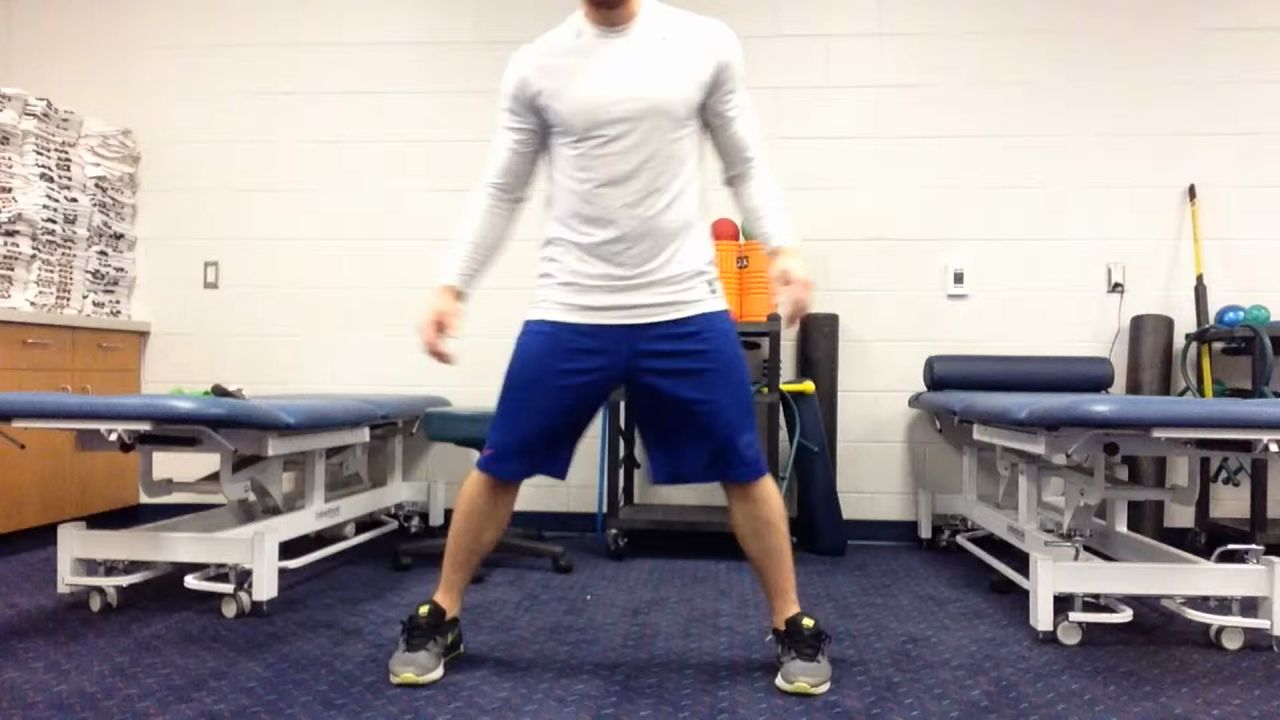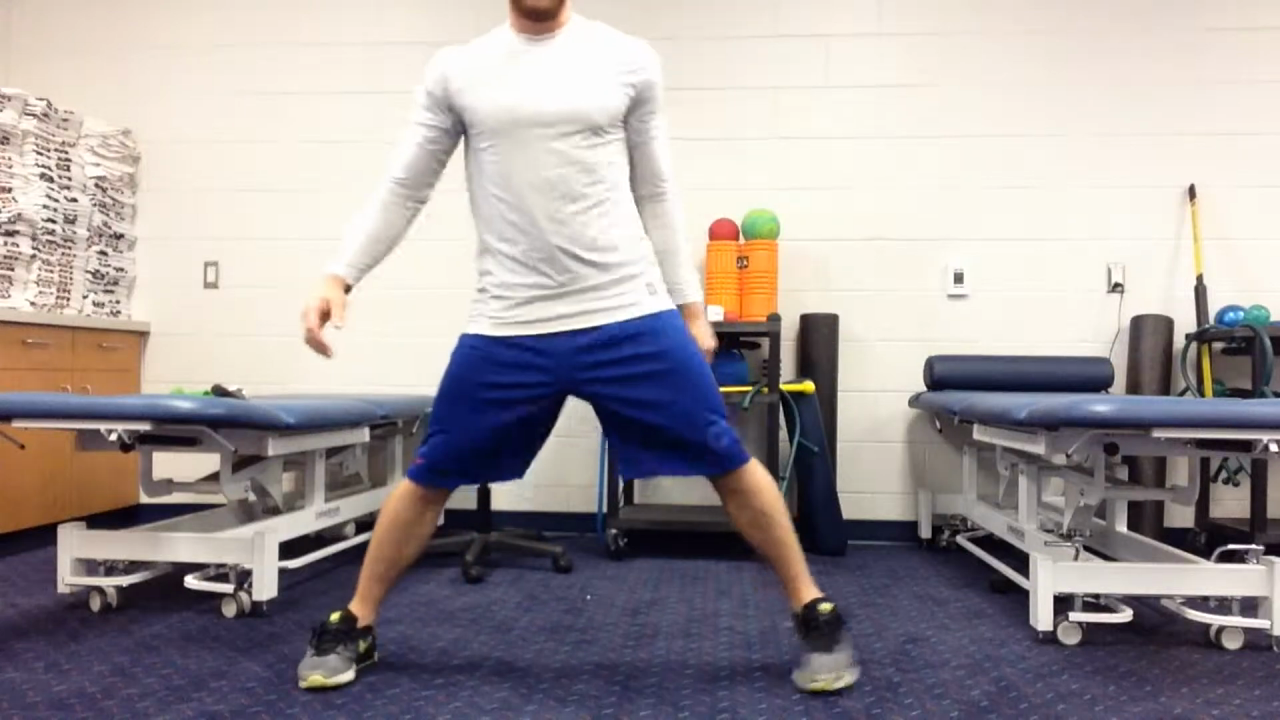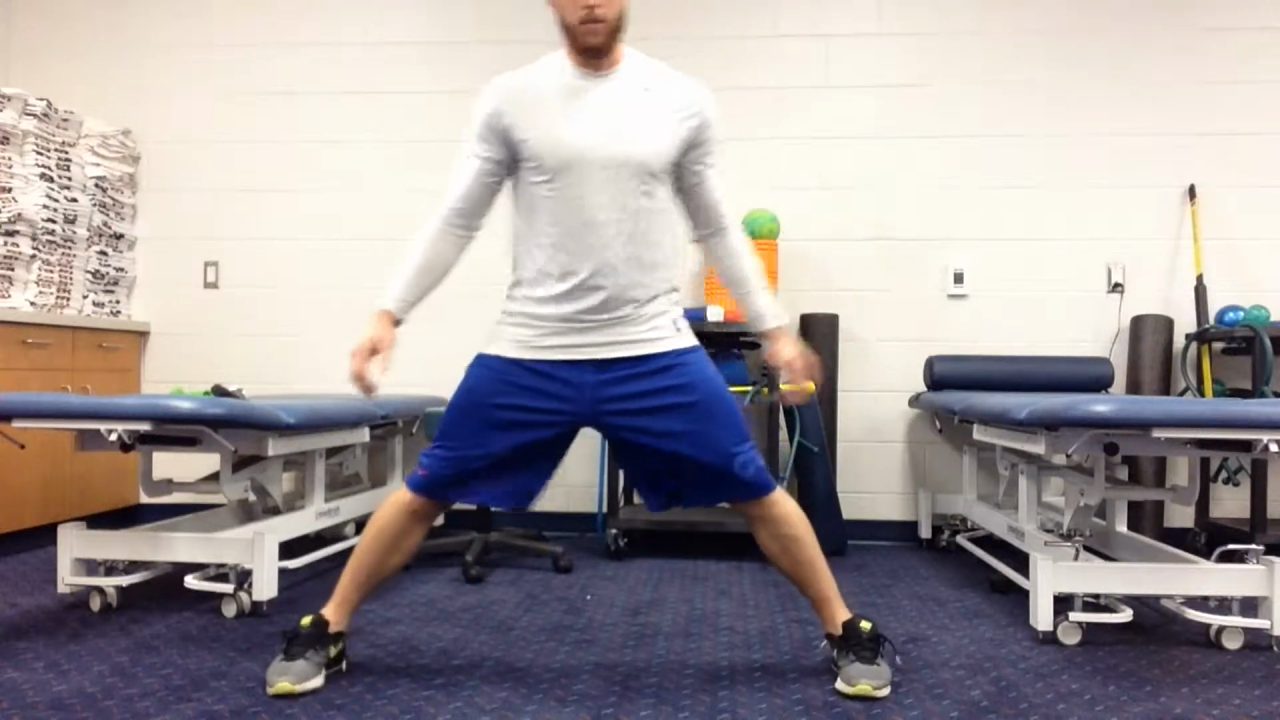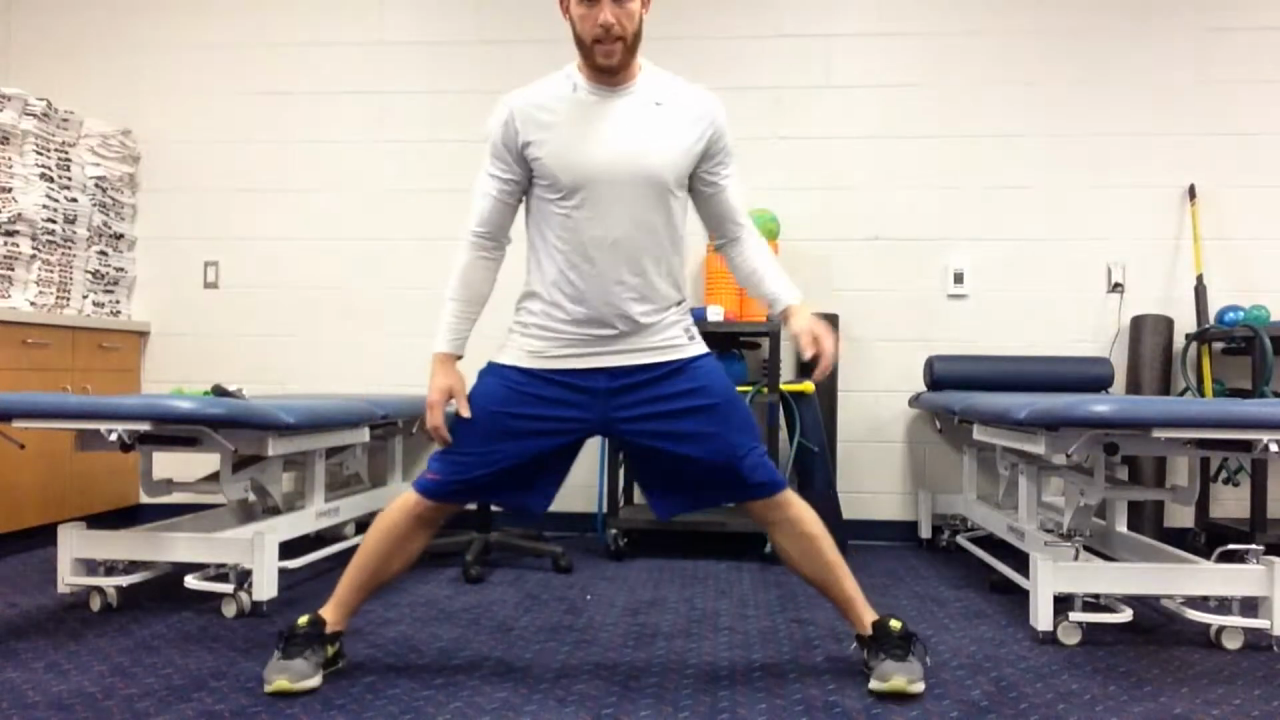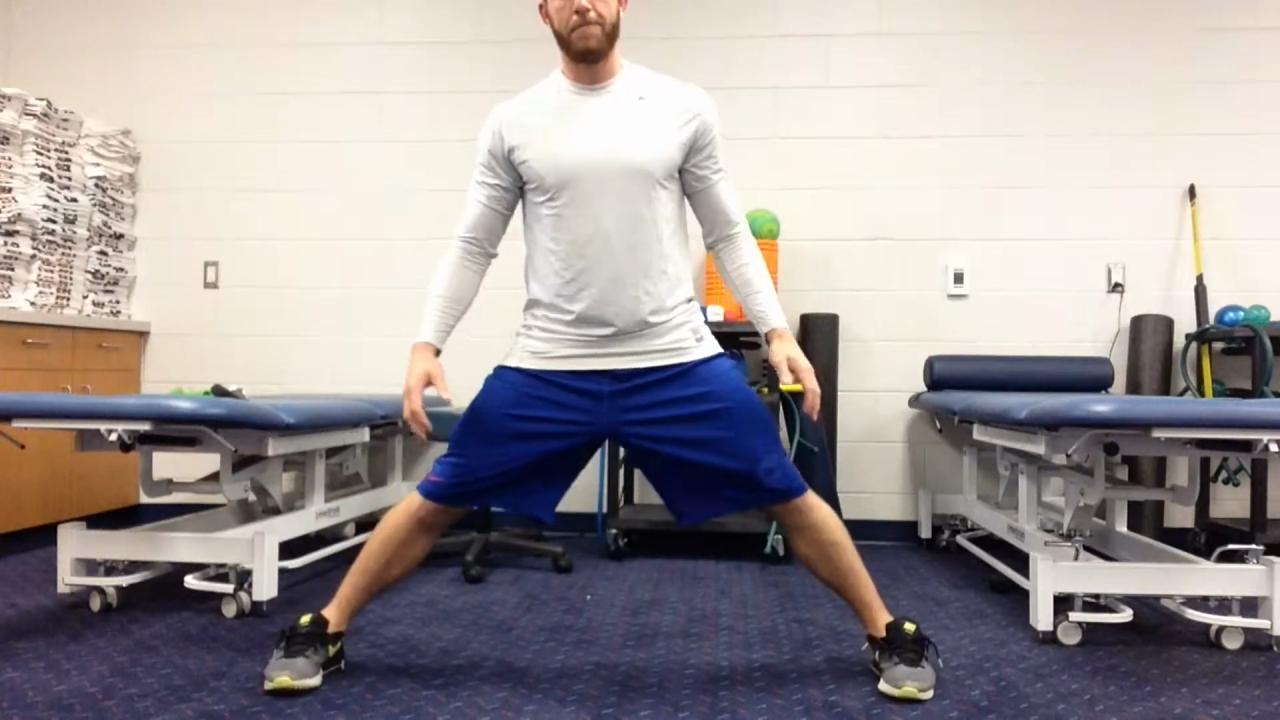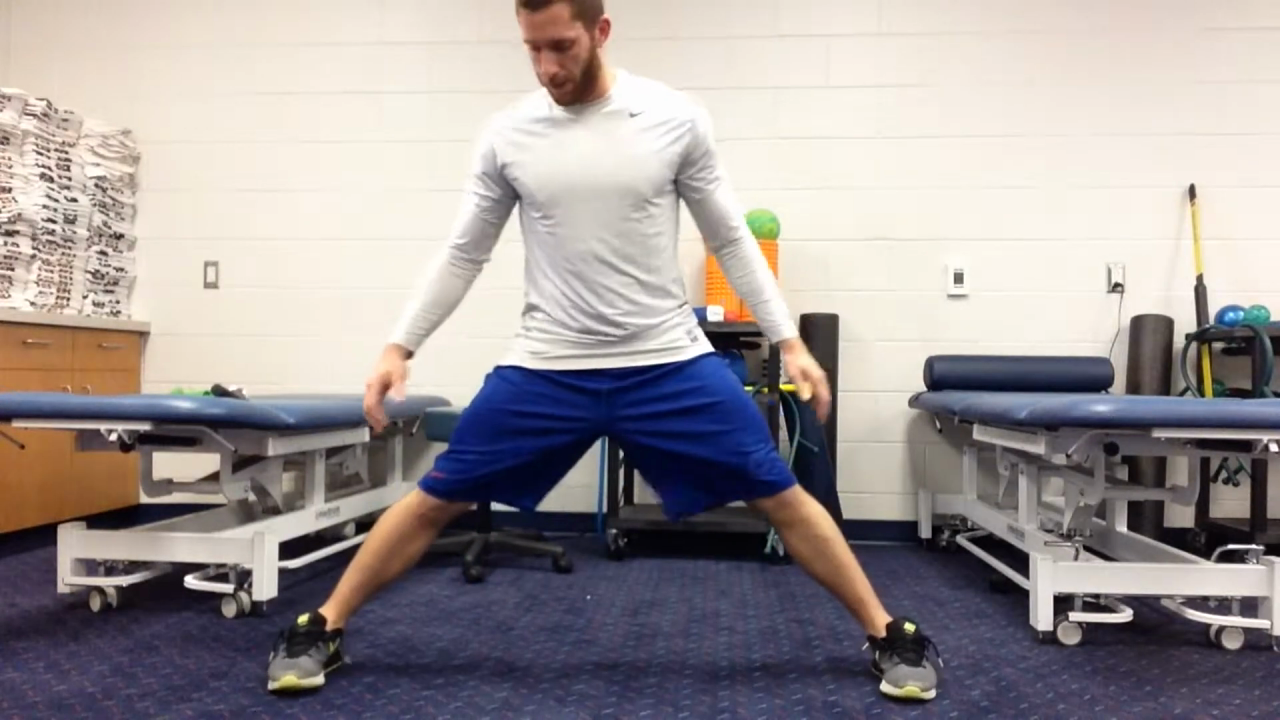
dt=0.7s
person 1, frame 1
right shoulder: (537, 65)
left elbow: (743, 166)
right elbow: (502, 191)
left wrist: (779, 250)
right wrist: (452, 287)
left hip: (686, 311)
right hip: (569, 313)
left knee: (744, 470)
right knee: (501, 466)
left ankle: (794, 629)
right ankle: (437, 621)
person 1, frame 2
left shoulder: (628, 61)
right shoulder: (455, 70)
left elbow: (655, 194)
right elbow: (404, 190)
left wrist: (691, 304)
right wrist: (339, 276)
left hip: (629, 317)
right hip: (507, 328)
left knee: (729, 462)
right knee: (430, 478)
left ankle: (813, 614)
right ankle: (352, 627)
person 1, frame 3
left shoulder: (681, 101)
right shoulder: (511, 99)
left elbow: (715, 229)
right elbow: (455, 221)
left wrist: (772, 328)
right wrist: (388, 314)
left hip: (655, 352)
right hip: (529, 355)
left knee: (755, 490)
right knee: (426, 492)
left ankle: (847, 632)
right ankle: (325, 632)
person 1, frame 4
left shoulder: (696, 113)
right shoulder: (524, 113)
left elbow: (734, 234)
right elbow: (485, 242)
left wrist: (793, 308)
right wrist: (446, 354)
left hip: (665, 361)
right hip: (541, 366)
left knee: (768, 495)
right knee: (433, 498)
left ankle: (876, 634)
right ankle: (321, 631)
person 1, frame 5
left shoulder: (684, 107)
right shoulder: (514, 122)
left elbow: (727, 234)
right elbow: (473, 246)
left wrist: (776, 329)
right wrist: (427, 343)
left hip: (677, 364)
right hip: (547, 371)
left knee: (787, 498)
right knee: (438, 502)
left ankle: (889, 635)
right ankle: (322, 631)
person 1, frame 6
left shoulder: (676, 119)
right shoulder: (507, 135)
left elbow: (729, 239)
right elbow: (464, 254)
left wrist: (787, 338)
right wrist: (400, 346)
left hip: (668, 363)
right hip: (546, 369)
left knee: (779, 494)
right knee: (437, 498)
left ankle: (888, 636)
right ankle: (320, 630)
